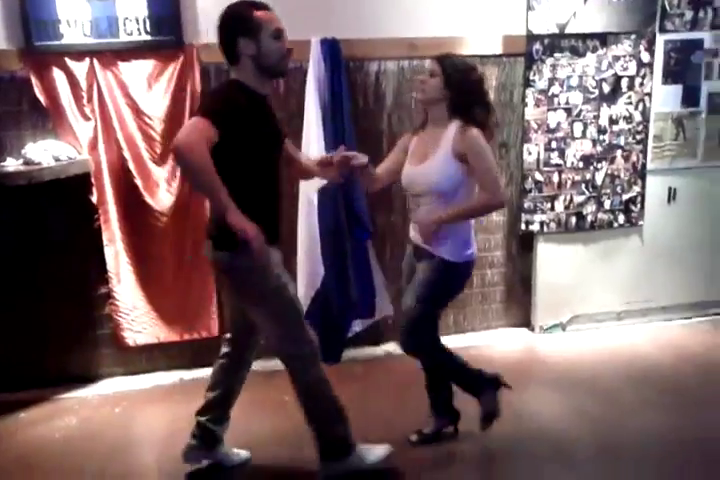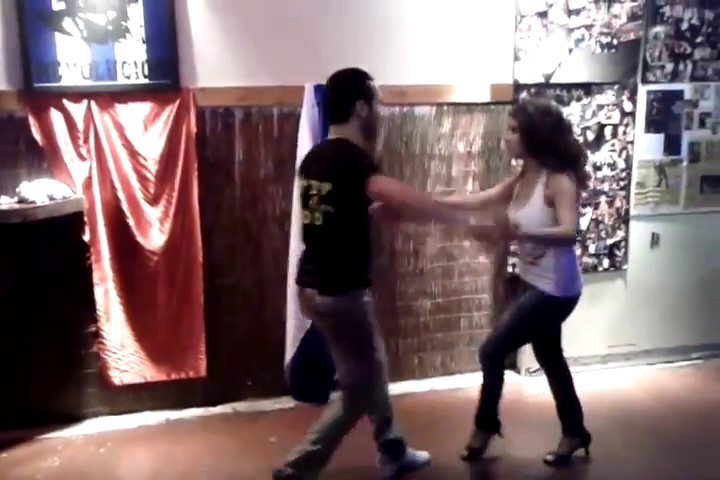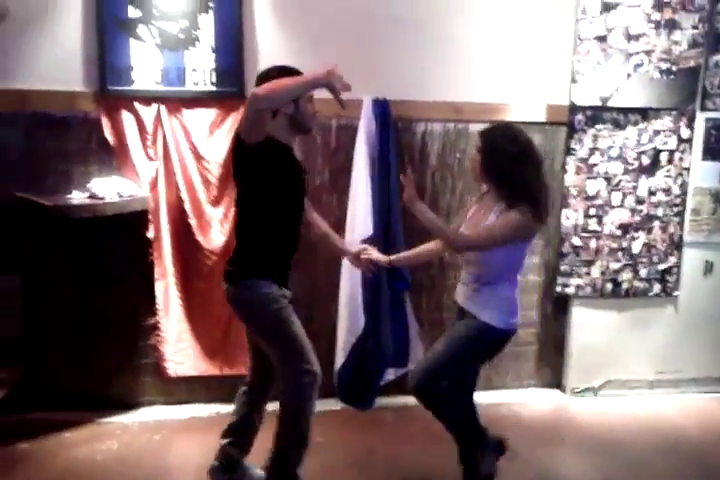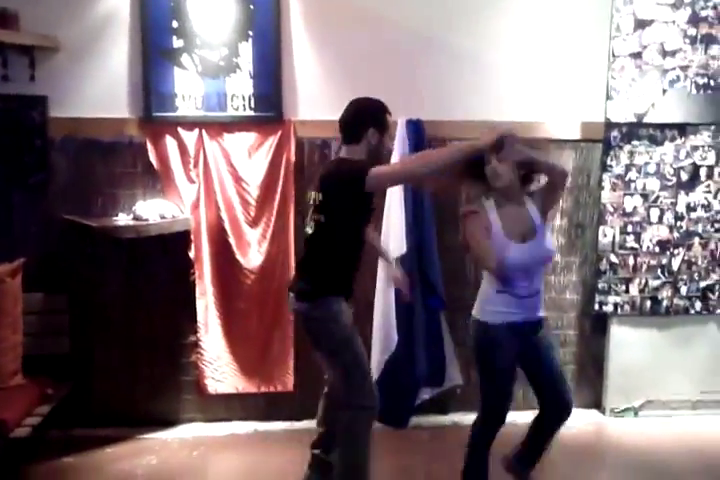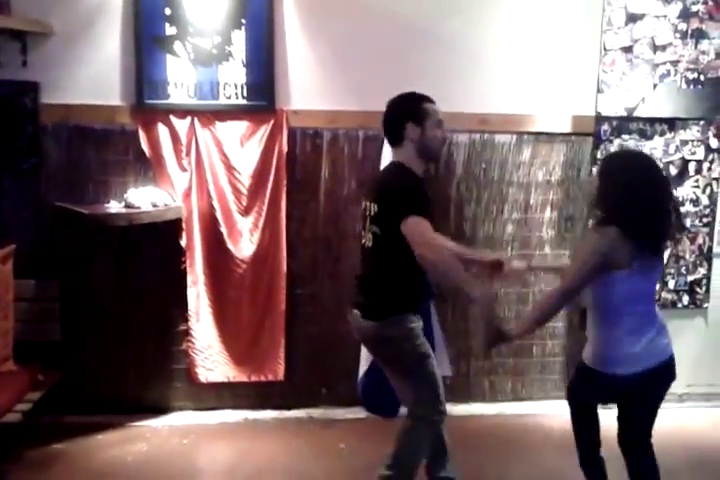
dt=1s
person 1, frame 1
left shoulder: (255, 102)
right shoulder: (228, 102)
left elbow: (287, 152)
right elbow: (185, 145)
left wrist: (323, 165)
right wrist: (232, 214)
left hip: (244, 249)
right hip: (246, 251)
left knee: (239, 343)
right knee: (300, 349)
left ankle: (204, 441)
right ankle: (339, 453)
person 1, frame 2
left shoulder: (315, 159)
right shoulder: (352, 159)
right elbow: (403, 199)
left wrist: (370, 210)
right wrist: (467, 217)
left hip: (316, 287)
right hip: (340, 295)
left knee: (370, 371)
right knee: (355, 391)
person 1, frame 3
left shoulder: (288, 160)
right shoulder: (254, 148)
left elbow: (303, 211)
right elbow: (257, 98)
left wrist: (344, 248)
right wrist: (320, 79)
left hip: (270, 284)
right hip: (254, 284)
left knee: (263, 376)
right knee: (304, 375)
person 1, frame 4
left shoulder: (343, 176)
right shoulder: (343, 175)
right elbow: (409, 169)
left wrist: (388, 260)
right wrist: (476, 145)
left hip: (320, 299)
right hip: (322, 303)
left knee: (340, 387)
right knee: (362, 400)
person 1, frame 5
left shoulder: (394, 182)
right shoulder: (404, 185)
left elbow: (427, 242)
right elbow: (427, 249)
left wrist: (479, 258)
right wrist: (482, 295)
left hip: (375, 313)
right hip: (390, 320)
left knee: (427, 399)
right knee: (428, 408)
person 2, frame 1
left shoulder: (467, 137)
right shoulder: (413, 139)
left elbow: (496, 196)
right elbow: (376, 182)
left wrist: (444, 216)
right wrist: (361, 166)
left hip: (449, 258)
right hip: (418, 252)
left knee: (414, 337)
right knee: (419, 337)
left ankle: (483, 385)
right ankle: (444, 416)
person 2, frame 2
left shoulder: (560, 181)
right shoulder: (522, 178)
left elbow: (569, 234)
right elbow: (479, 201)
left wrist: (520, 233)
left hip: (552, 290)
right hip: (532, 283)
left knee: (492, 351)
right knee: (549, 360)
left ankle: (485, 426)
right ankle: (574, 433)
person 2, frame 3
left shoulder: (519, 217)
right shoulder: (483, 203)
left elbow: (458, 244)
right elbow: (443, 246)
left wrist: (414, 204)
right wrist: (390, 260)
left hip: (491, 323)
right hip: (470, 314)
left knee: (424, 383)
right knee: (454, 396)
left ankle: (485, 445)
person 2, frame 4
left shoulder: (537, 205)
right shoulder: (480, 213)
left elbow: (561, 175)
right elbow: (495, 265)
left wrist: (524, 156)
right wrist: (472, 215)
left hip: (531, 323)
right hip: (493, 326)
left knee: (561, 405)
right knee: (493, 413)
person 2, frame 5
left shoulder: (605, 238)
right shoulder: (647, 239)
left elbow: (564, 293)
left wrist: (517, 331)
right wrist: (536, 268)
left hip: (610, 366)
right hip: (659, 362)
left knee: (579, 397)
right knee: (636, 441)
